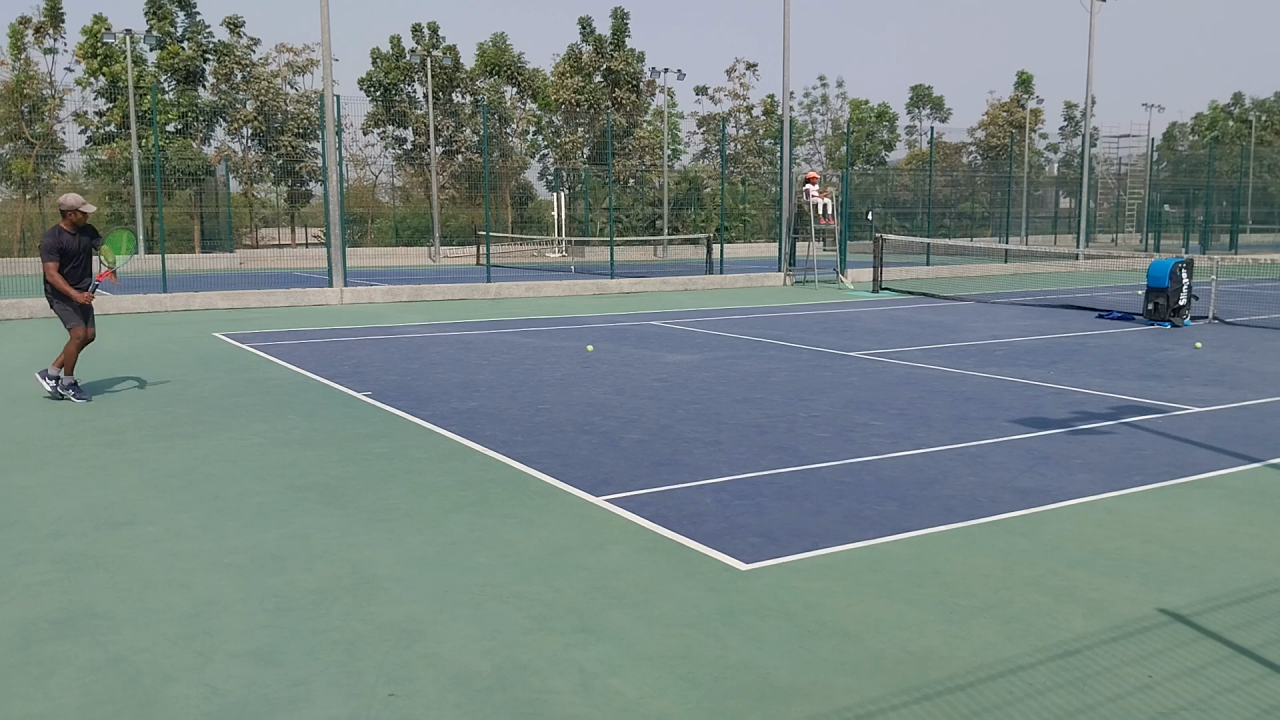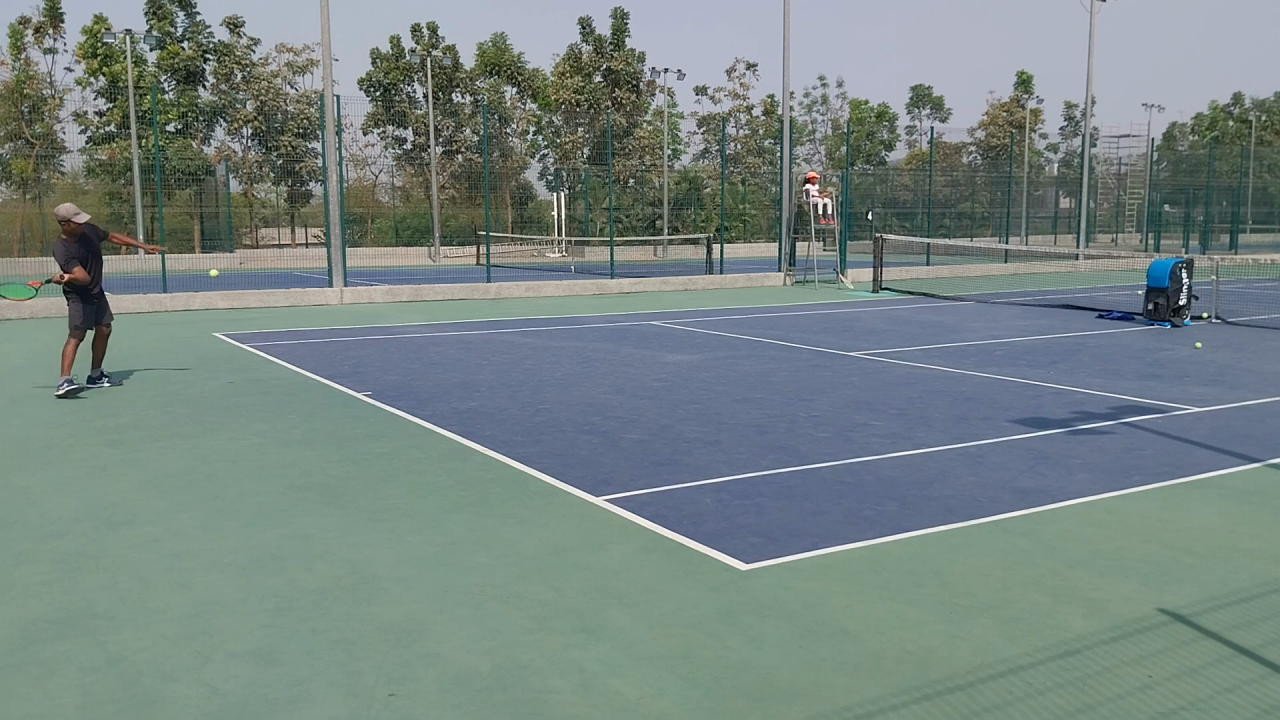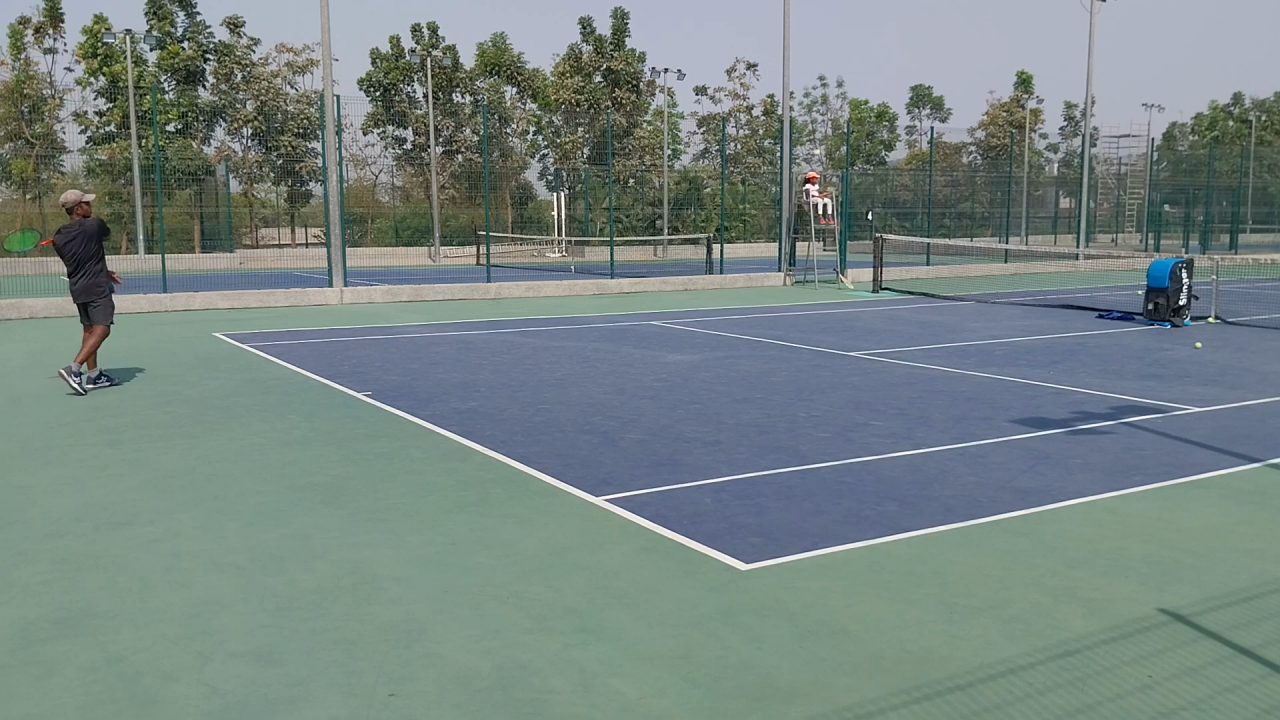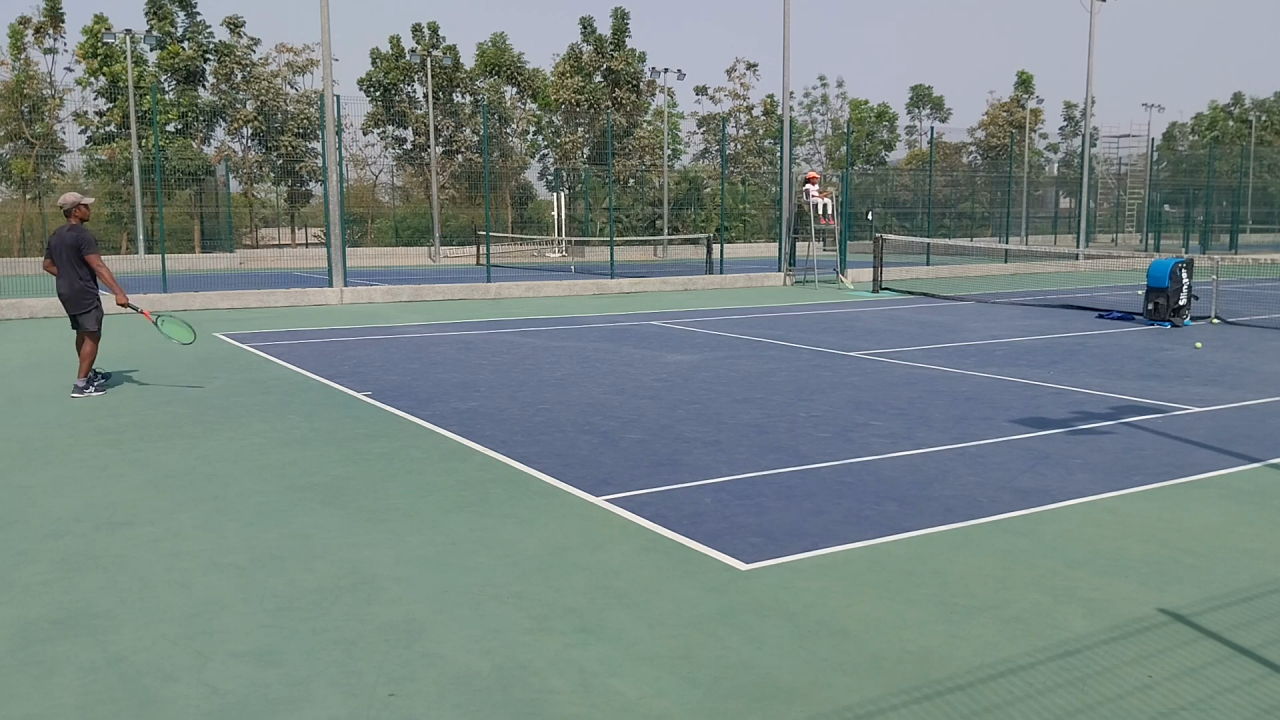
dt=0.5s
person 1, frame 1
left shoulder: (87, 231)
right shoulder: (52, 239)
left elbow: (102, 247)
right elbow: (51, 274)
right wrist: (76, 294)
left hip: (80, 294)
right hip: (62, 295)
left knee: (89, 334)
right knee: (79, 333)
left ankle: (51, 374)
right ankle: (67, 382)
person 1, frame 2
left shoulder: (88, 231)
right shoulder: (62, 250)
left elbow: (113, 237)
right elbow: (83, 278)
left wrist: (144, 247)
right wrist: (65, 279)
left hip: (96, 293)
right hip: (79, 296)
left knee: (104, 330)
right knee: (76, 335)
left ankle: (96, 375)
right ankle: (64, 382)
person 1, frame 3
left shoulder: (59, 237)
right shoulder: (94, 225)
left elbow: (71, 262)
right elbow: (106, 235)
left hip: (78, 288)
right hip: (97, 288)
left knee: (90, 330)
right knee: (101, 330)
left ankle: (94, 375)
right ankle: (74, 369)
person 1, frame 4
left shoulder: (55, 236)
right shoulder: (83, 236)
left elbow: (48, 265)
right elbow: (99, 267)
right wrist: (119, 292)
left hip: (65, 292)
right hip: (83, 293)
left knee: (82, 333)
right knee: (91, 336)
left ankle: (89, 374)
right ankle: (81, 385)
